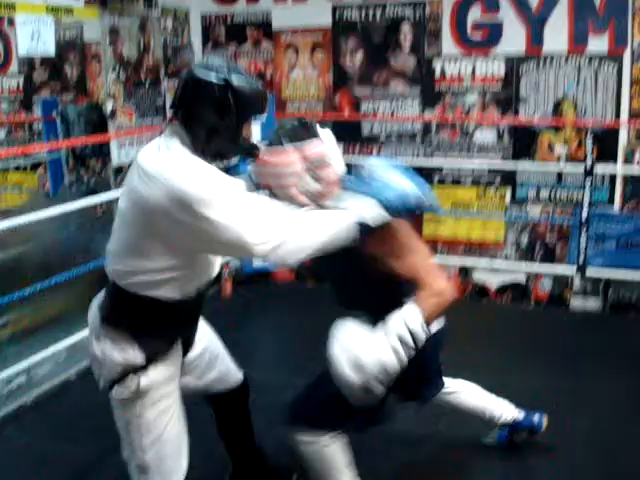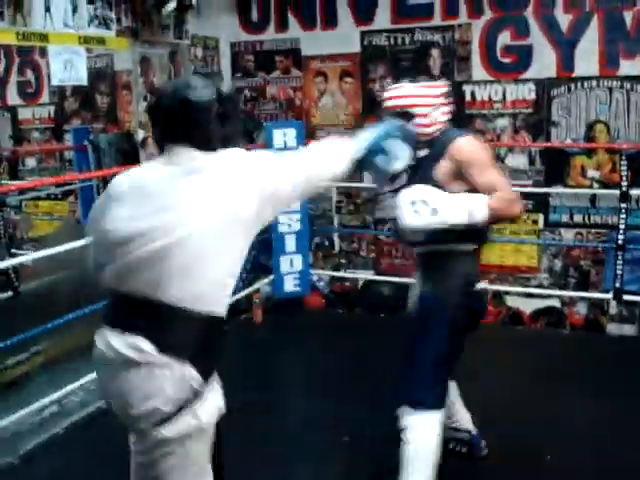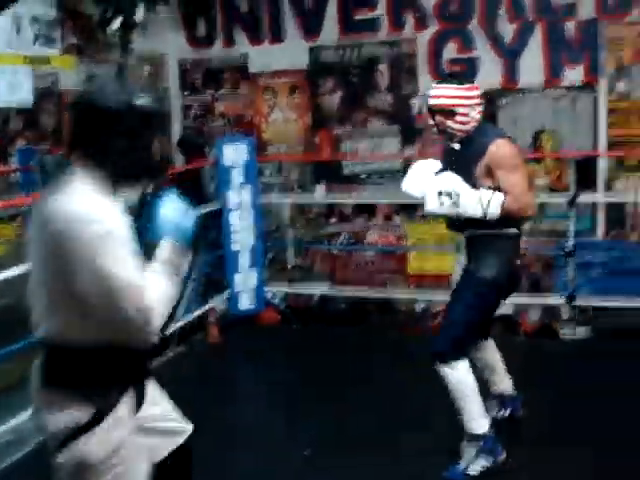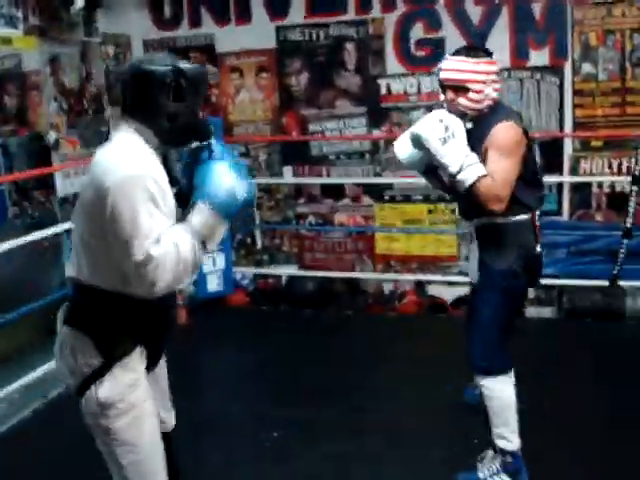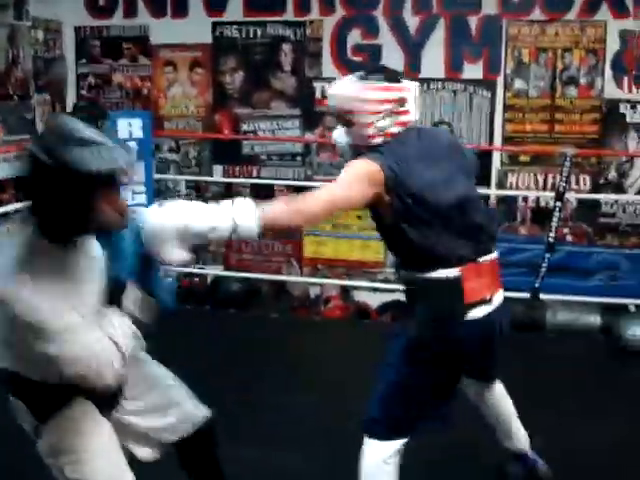
dt=0.5s
person 1, frame 1
left shoulder: (156, 154)
right shoulder: (191, 183)
right elbow: (275, 237)
right wrist: (364, 213)
left hip: (173, 319)
right hip: (136, 341)
left knee: (230, 386)
person 1, frame 2
left shoulder: (122, 188)
right shoulder: (240, 172)
left elbow: (105, 263)
right elbow: (312, 163)
right wrist: (370, 140)
left hip: (117, 347)
right hip: (169, 368)
person 1, frame 3
left shoulder: (58, 200)
right shoulder: (90, 216)
right elbow: (144, 318)
left wrist: (147, 236)
right wrist: (172, 245)
left hip: (115, 378)
right hip: (89, 398)
left knee: (174, 444)
person 1, frame 4
left shoulder: (126, 157)
right shoulder: (131, 167)
left elbow: (149, 238)
right elbow: (157, 271)
left wrist: (200, 194)
right wrist: (213, 208)
left hip: (132, 331)
right hip: (103, 343)
left knee: (158, 431)
person 1, frame 5
left shoulder: (73, 223)
right elbow: (102, 369)
right wrist: (134, 294)
left hip: (103, 364)
right hip: (58, 399)
left knee: (195, 427)
person 2, frame 1
right shoulder: (359, 185)
left elbow: (441, 288)
left wrist: (388, 345)
left hip: (398, 332)
right hip: (414, 328)
left knee: (309, 422)
right knee: (430, 387)
right ankle: (520, 421)
person 2, frame 2
left shoulder: (461, 147)
right shoulder: (420, 156)
left elbow: (511, 205)
right elbow: (407, 225)
left wrist: (447, 211)
left hip: (450, 284)
right hip: (435, 280)
left knee: (420, 402)
right knee: (432, 367)
right ankle: (466, 433)
person 2, frame 3
left shoulder: (495, 147)
right shoulder: (453, 148)
left elbow: (524, 206)
right elbow: (447, 200)
left wrist: (466, 200)
right wrist: (430, 189)
left hip: (492, 259)
right hip: (479, 255)
left knee: (448, 349)
right knee: (473, 331)
left ankle: (483, 443)
right ankle: (505, 397)
person 2, frame 4
left shoulder: (504, 129)
right shoulder: (465, 124)
left elbow: (495, 199)
right elbow: (456, 183)
left wrist: (453, 153)
right wrist: (429, 160)
left hip: (509, 249)
right hip: (490, 244)
left knee: (486, 355)
right knee: (480, 326)
right ankle: (495, 391)
person 2, frame 5
left shoulder: (377, 167)
right shoulder: (444, 140)
left elbow: (303, 211)
left wrist: (202, 217)
left hip: (437, 307)
right hip: (487, 303)
left knee: (383, 432)
right knee: (479, 380)
